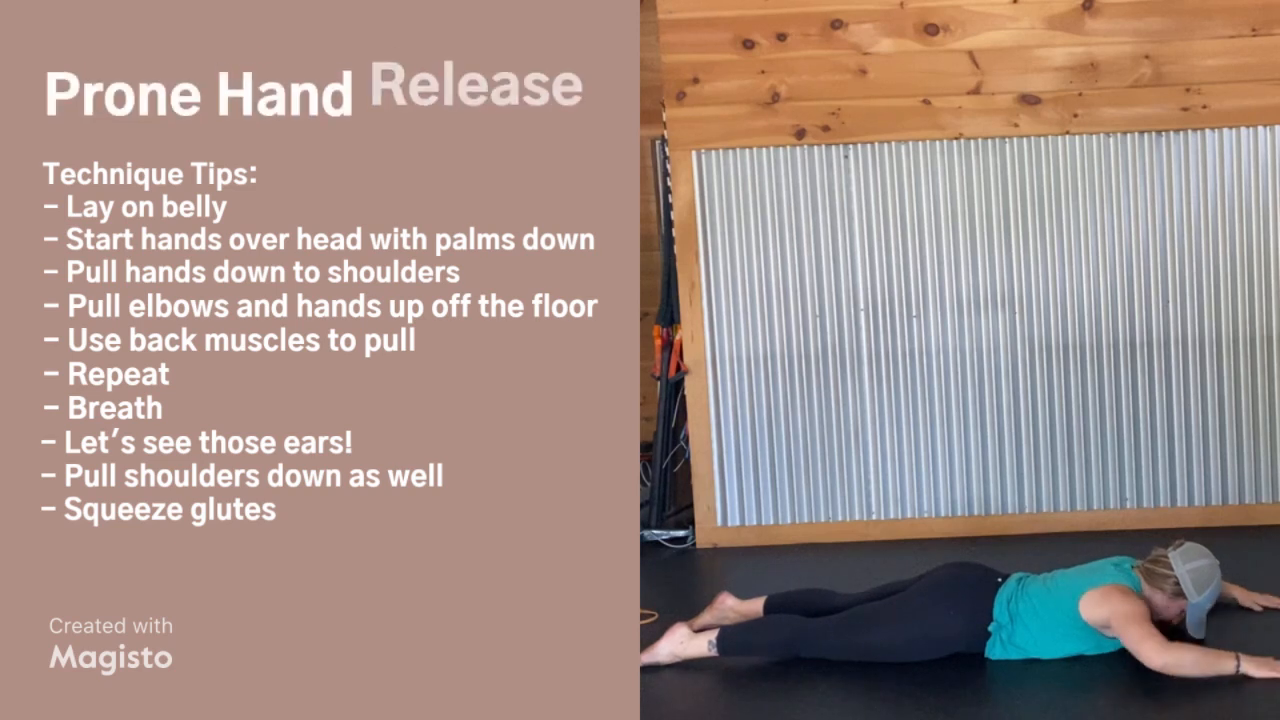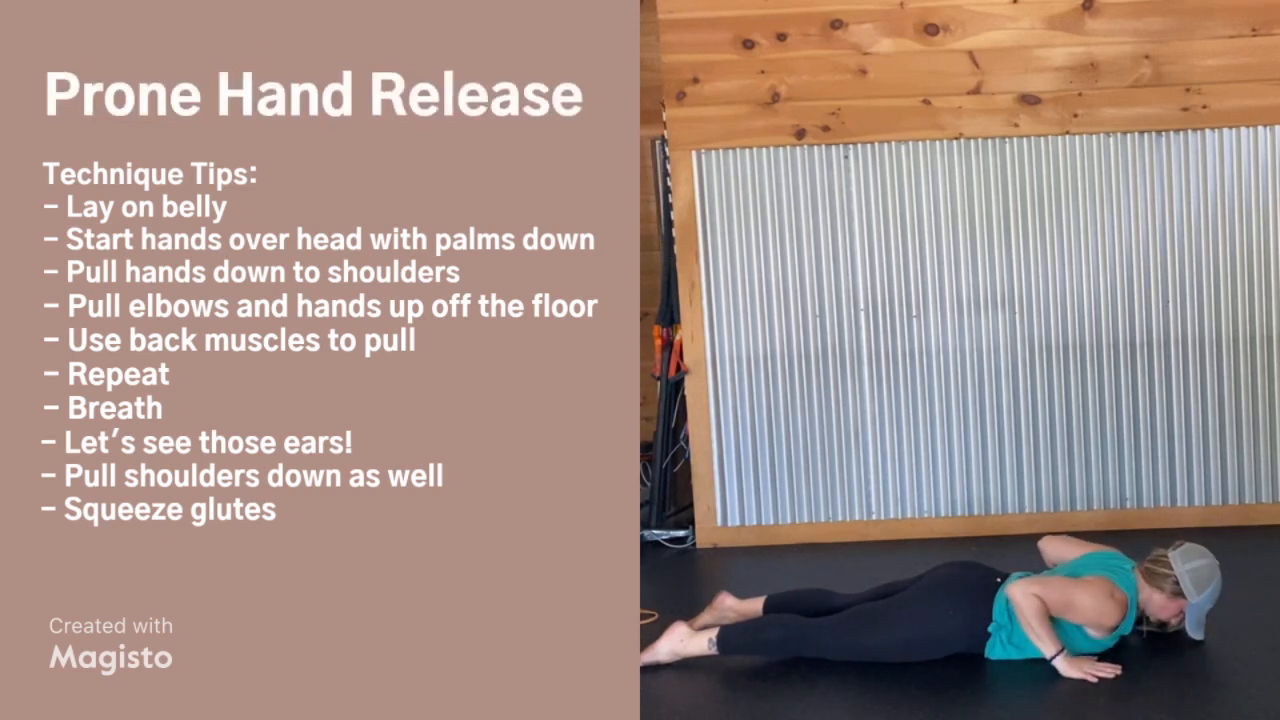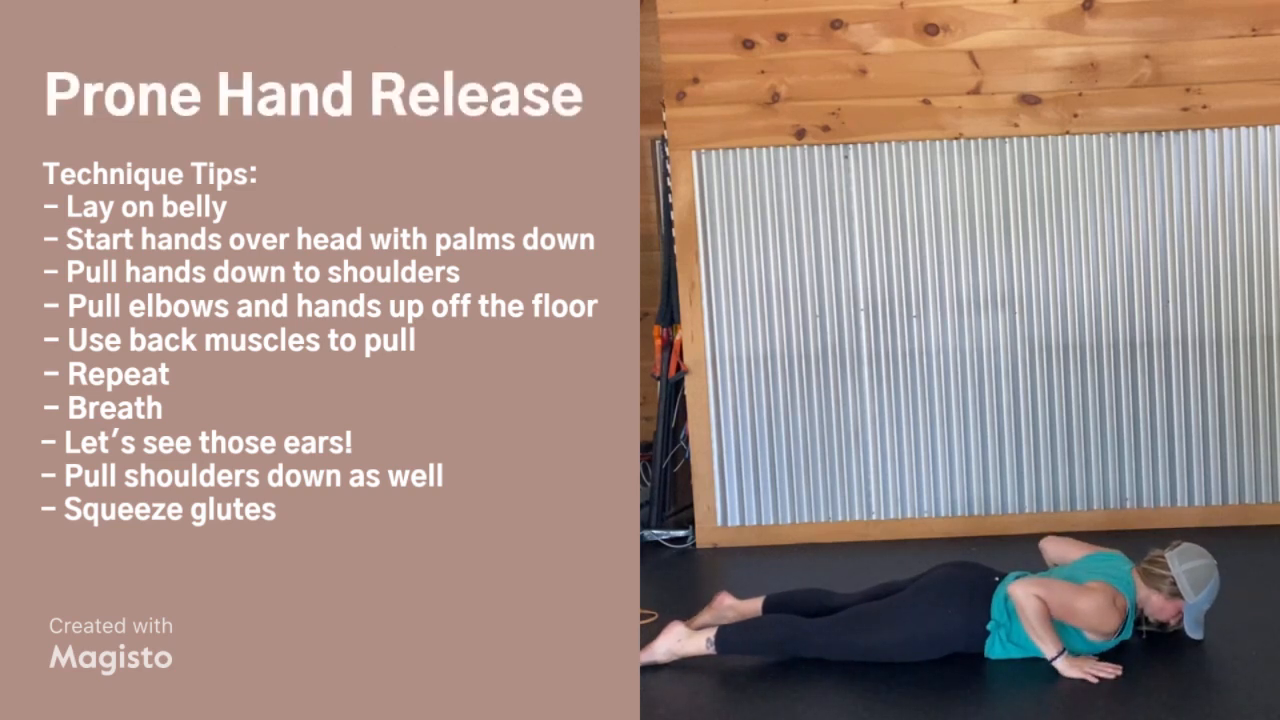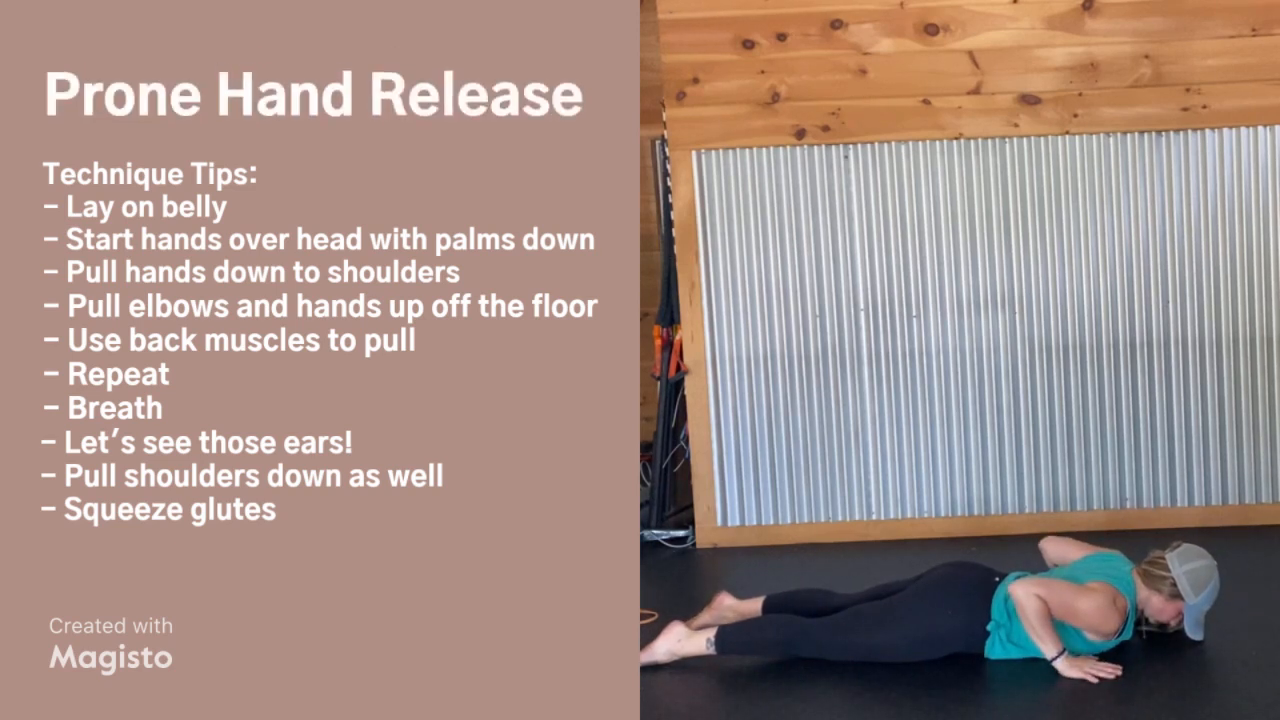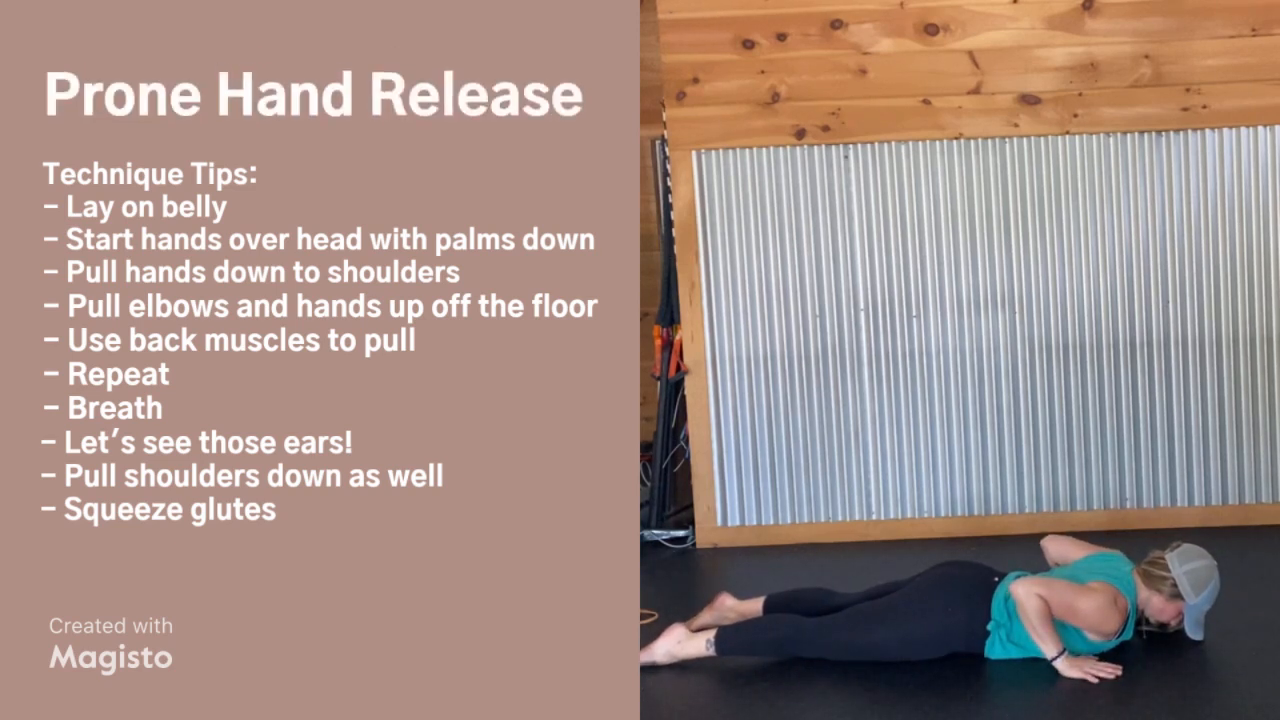
dt=1s
person 1, frame 1
left shoulder: (1136, 568)
right shoulder: (1126, 602)
left elbow: (1185, 587)
right elbow: (1158, 655)
left hip: (973, 588)
right hip: (963, 618)
left knee: (842, 606)
right knee: (820, 639)
left ankle: (738, 606)
right ankle: (690, 642)
person 1, frame 2
left shoulder: (1116, 562)
right shoulder: (1110, 605)
left elbow: (1047, 543)
right elbow: (1021, 592)
right wrist: (1061, 659)
left hip: (965, 586)
right hip: (959, 619)
left knee: (843, 606)
right knee: (818, 639)
left ankle: (736, 606)
right ankle: (688, 641)
person 1, frame 3
left shoulder: (1115, 562)
right shoulder: (1110, 611)
left elbow: (1049, 543)
right elbow: (1025, 592)
right wrist: (1062, 659)
left hip: (965, 586)
right hip: (958, 619)
left knee: (841, 605)
right knee: (817, 640)
left ankle: (735, 607)
right ankle: (687, 642)
person 1, frame 4
left shoulder: (1115, 562)
right shoulder: (1110, 612)
left elbow: (1048, 544)
right elbow: (1025, 590)
right wrist: (1062, 659)
left hip: (965, 586)
right hip: (958, 618)
left knee: (841, 606)
right knee: (818, 639)
left ankle: (735, 606)
right ankle: (688, 640)
person 1, frame 5
left shoulder: (1115, 562)
right shoulder: (1111, 611)
left elbow: (1051, 542)
right elbow: (1026, 592)
right wrist: (1062, 659)
left hip: (965, 587)
right hip: (957, 618)
left knee: (841, 605)
right knee: (818, 640)
left ankle: (737, 607)
right ankle: (687, 643)
